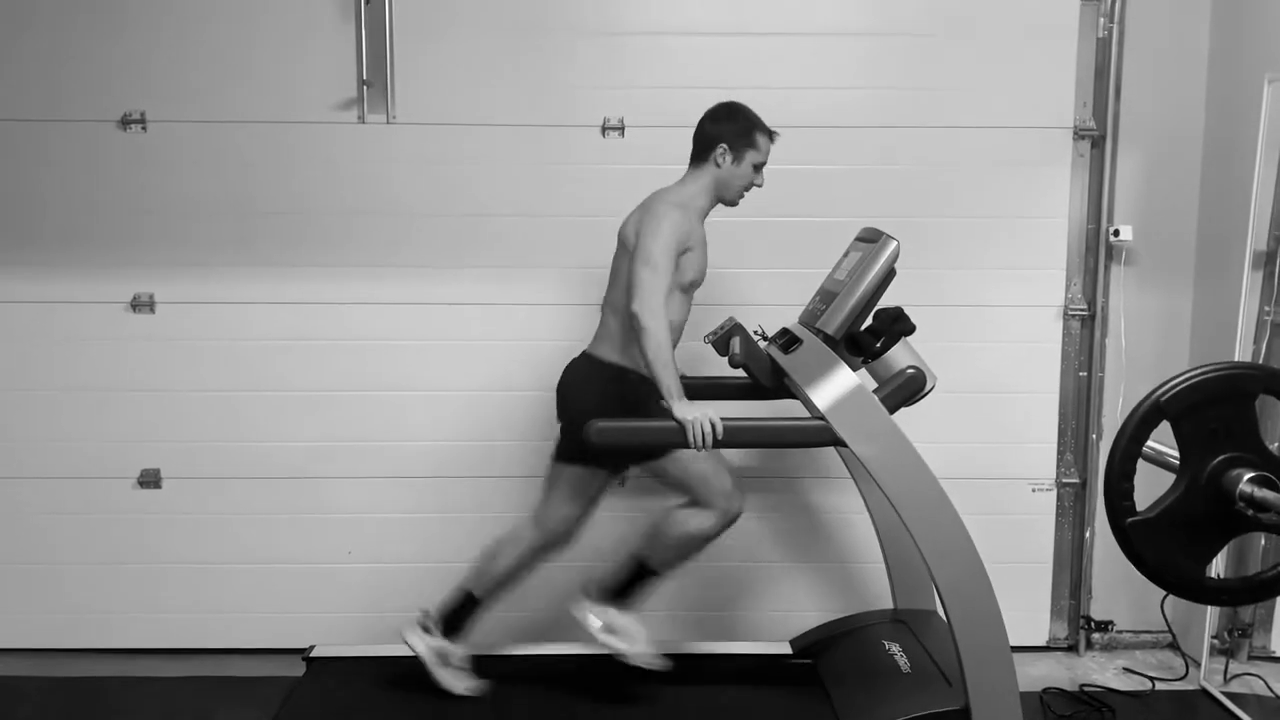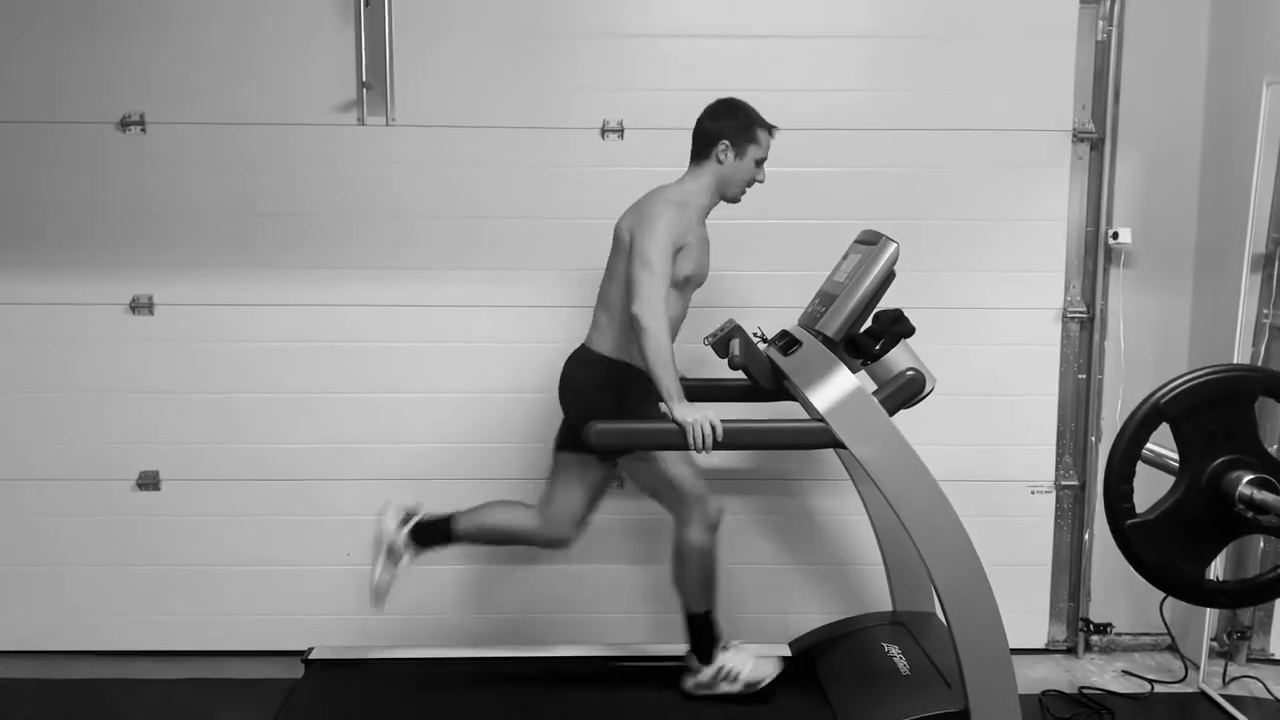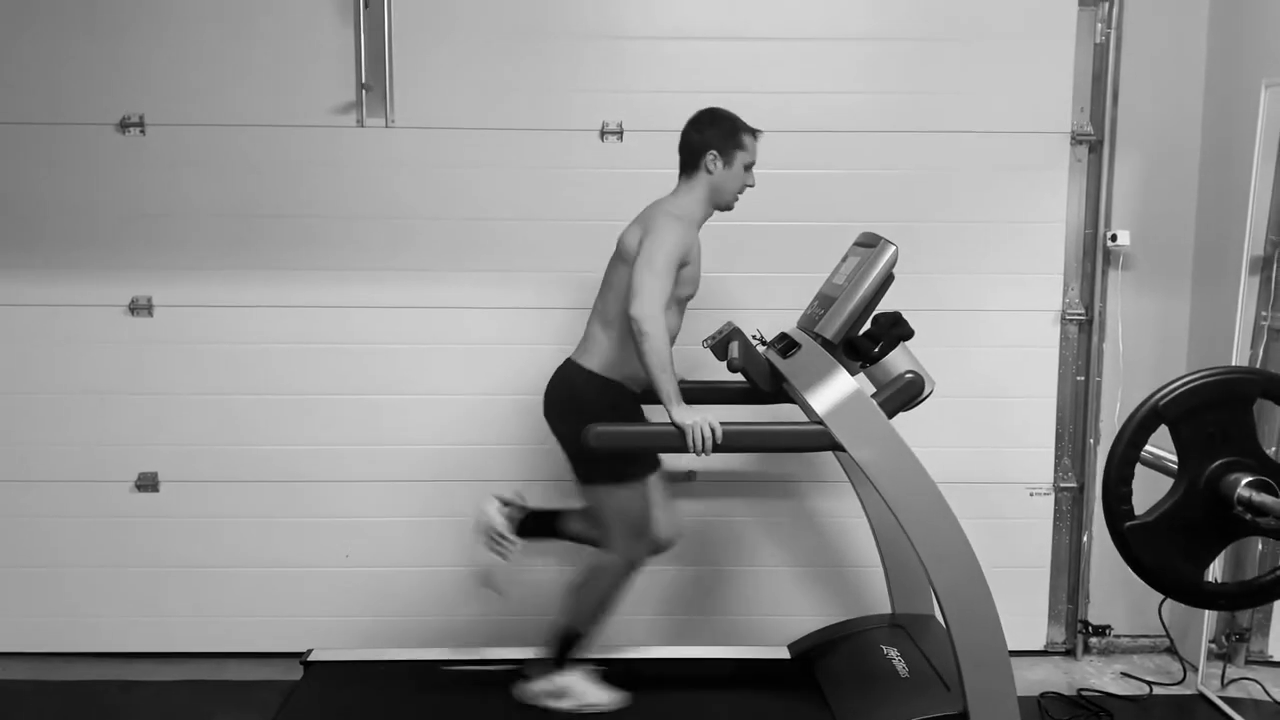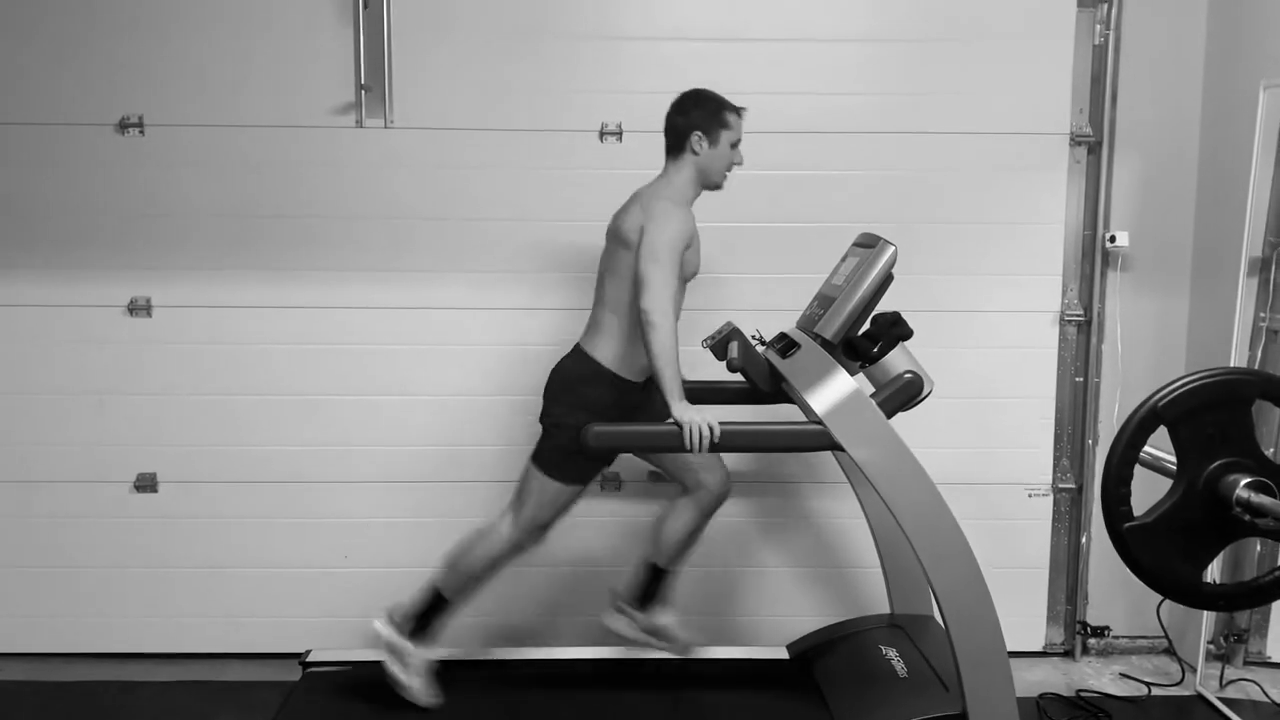
dt=0.1s
person 1, frame 1
left shoulder: (684, 215)
right shoulder: (670, 215)
right elbow: (645, 309)
left wrist: (669, 395)
right wrist: (678, 403)
left hip: (611, 386)
right hip: (609, 388)
left knee: (550, 525)
right knee: (722, 499)
left ankle: (442, 632)
right ankle: (608, 601)
person 1, frame 2
left shoulder: (686, 215)
right shoulder: (667, 211)
right elbow: (645, 308)
right wrist: (677, 403)
left hip: (609, 380)
right hip: (607, 381)
left knee: (557, 525)
right knee: (699, 509)
left ankle: (417, 532)
right ankle: (707, 658)
person 1, frame 3
left shoulder: (677, 223)
right shoulder: (668, 226)
right elbow: (641, 312)
right wrist: (678, 407)
left hip: (606, 393)
right hip: (591, 397)
left knee: (653, 532)
right knee: (636, 541)
left ankle: (516, 520)
right ankle: (552, 672)
person 1, frame 4
left shoulder: (660, 206)
right shoulder: (668, 213)
right elbow: (652, 304)
right wrist: (678, 405)
left hip: (620, 386)
right hip: (600, 390)
left knee: (712, 483)
right knee: (527, 526)
left ankle: (639, 605)
right ankle: (412, 632)
